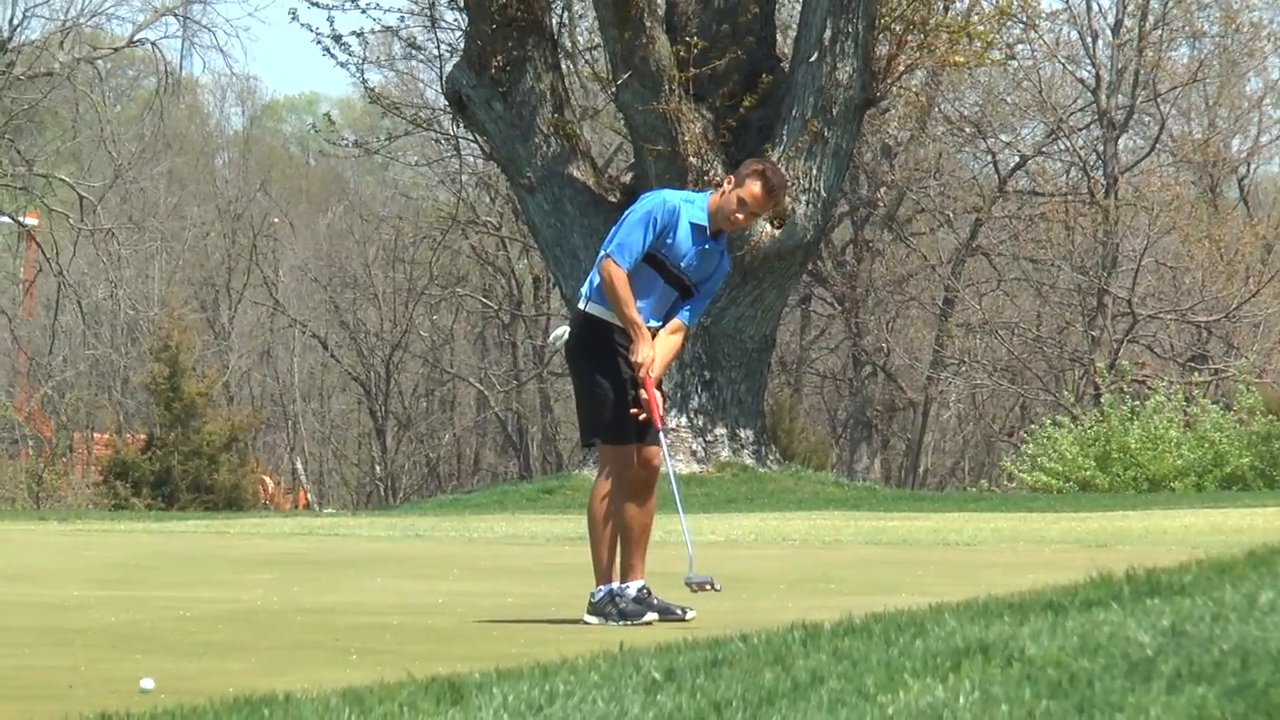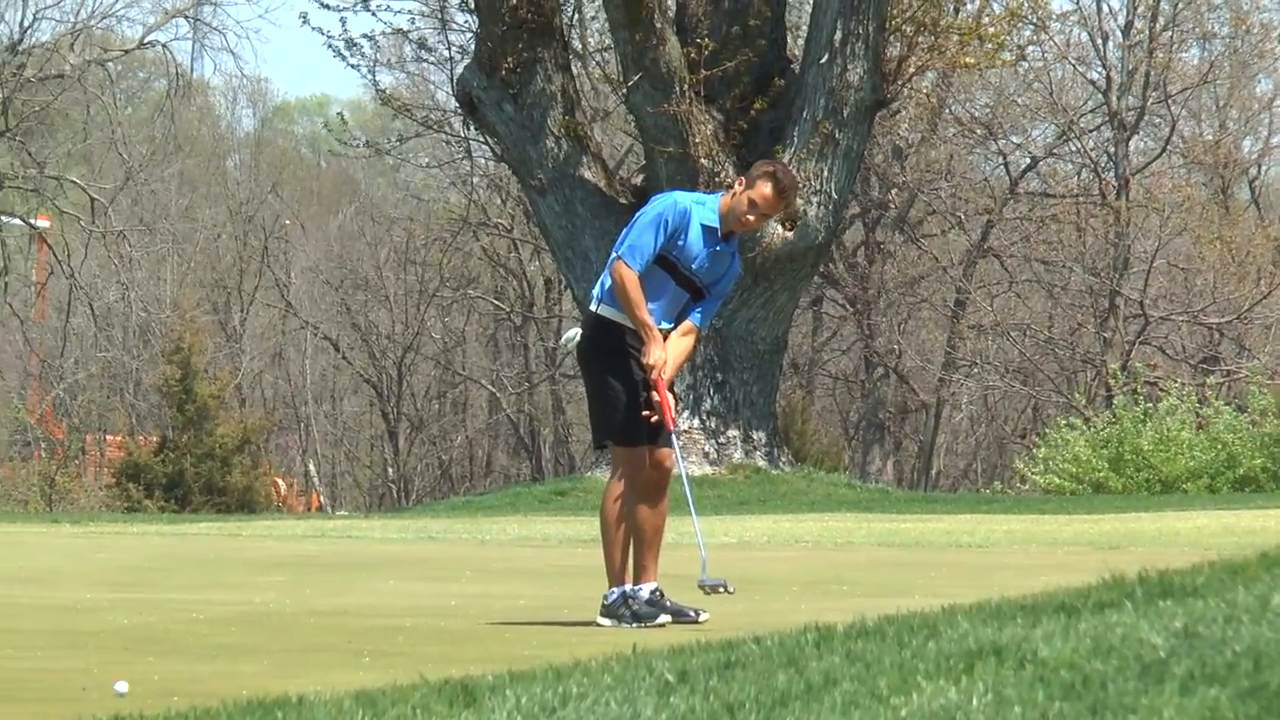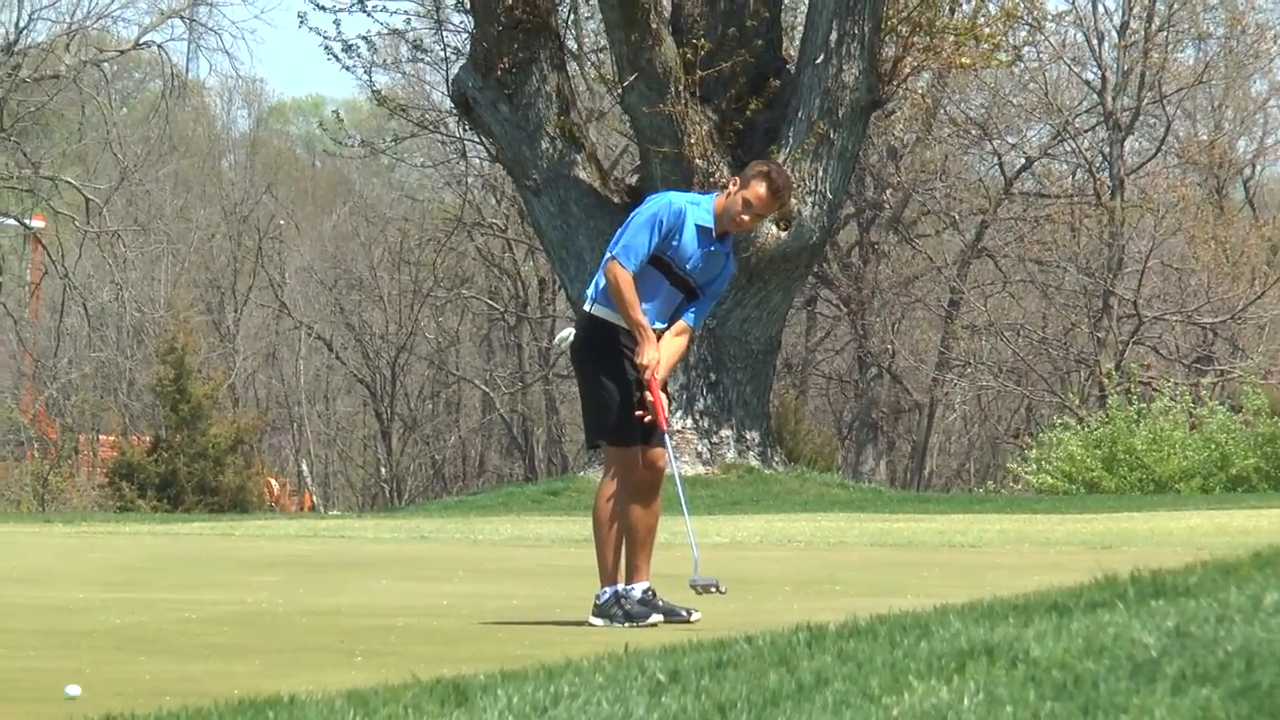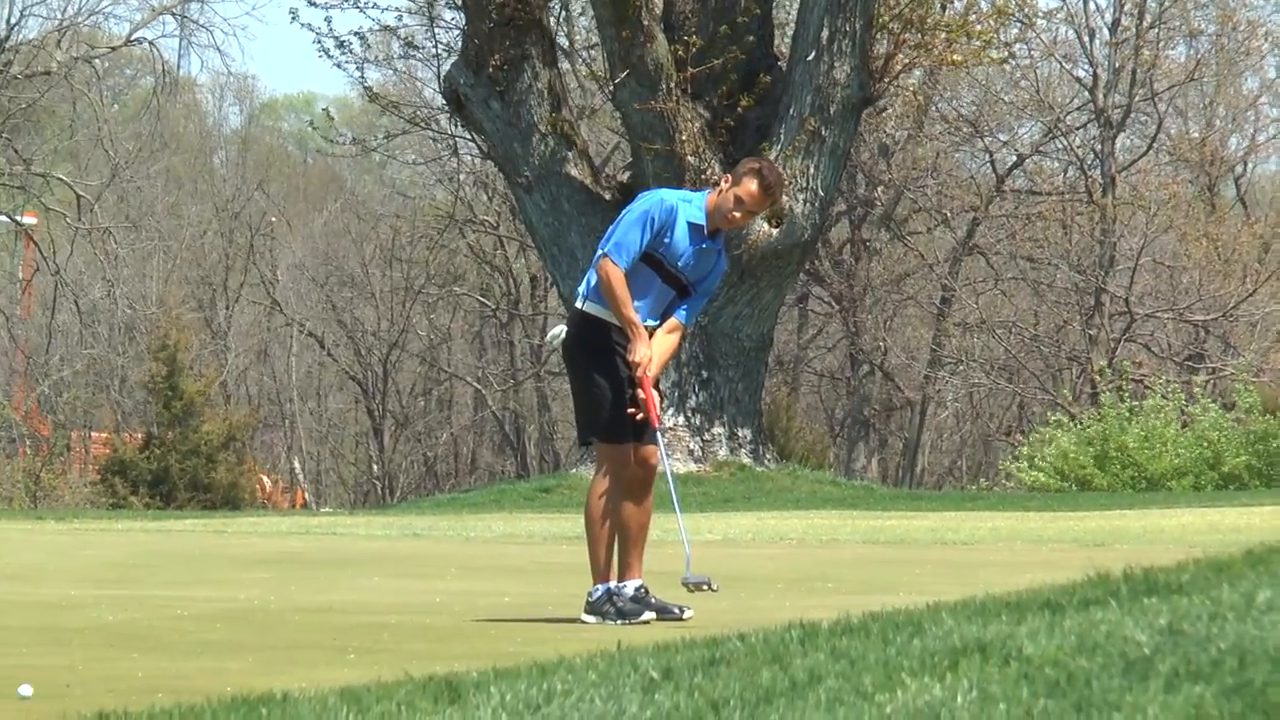
dt=0.1s
person 1, frame 1
left shoulder: (718, 261)
right shoulder: (664, 206)
left elbow: (677, 326)
right elbow: (612, 266)
left wrist: (652, 377)
right wrist: (640, 336)
left hip: (643, 344)
right hip: (600, 332)
left knee: (647, 464)
right knee: (617, 462)
left ankle: (633, 587)
right ankle: (603, 594)
person 1, frame 2
left shoulder: (730, 263)
right shoulder: (675, 208)
left elbow: (689, 328)
right elbow: (622, 269)
left wrist: (664, 379)
right wrist: (652, 339)
left hip: (655, 346)
right hip: (613, 334)
left knee: (659, 466)
right knee: (630, 464)
left ankle: (646, 590)
right ankle: (616, 596)
person 1, frame 3
left shoulder: (724, 264)
right shoulder: (669, 208)
left elbow: (682, 328)
right elbow: (617, 268)
left wrist: (657, 380)
right wrist: (644, 338)
left hip: (648, 346)
right hip: (605, 334)
left knee: (652, 466)
right knee: (623, 464)
left ankle: (638, 589)
right ankle: (608, 596)
person 1, frame 4
left shoulder: (716, 261)
right shoulder: (662, 206)
left elbow: (675, 325)
right elbow: (609, 266)
left wrist: (650, 378)
right wrist: (637, 335)
left hip: (640, 344)
right hip: (599, 331)
left knee: (645, 463)
right knee: (615, 461)
left ankle: (630, 587)
right ankle: (601, 593)
